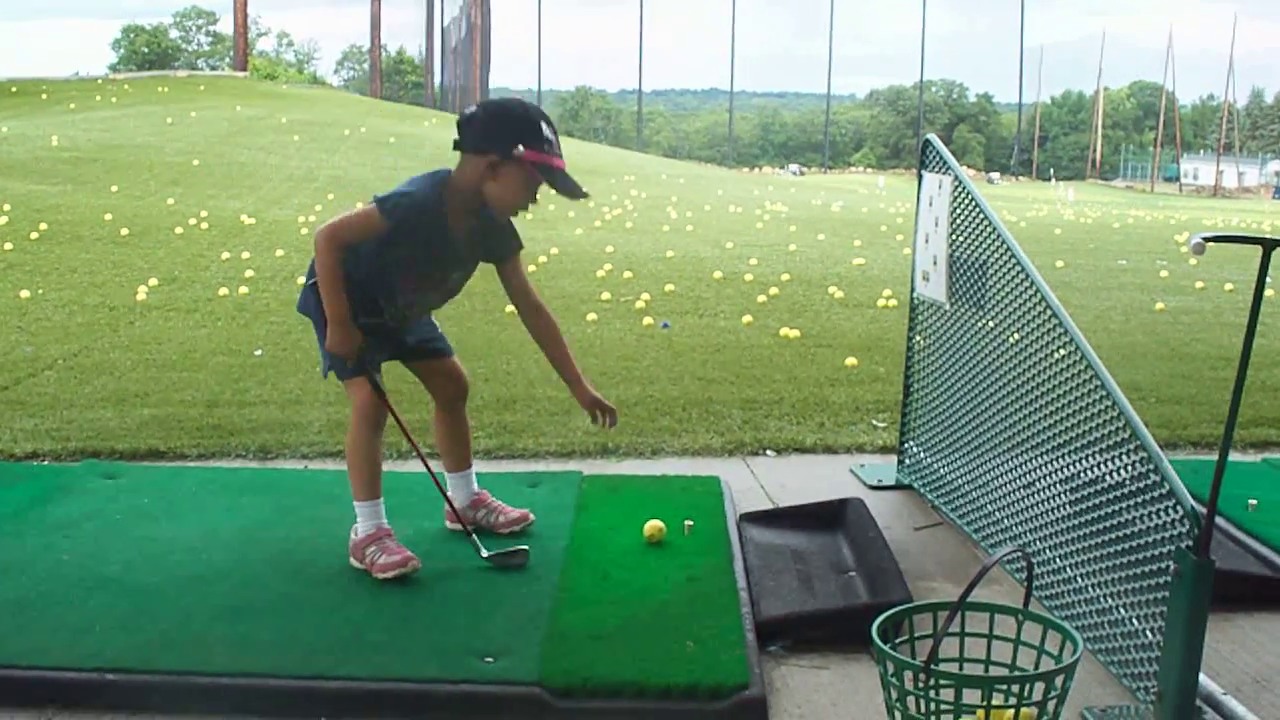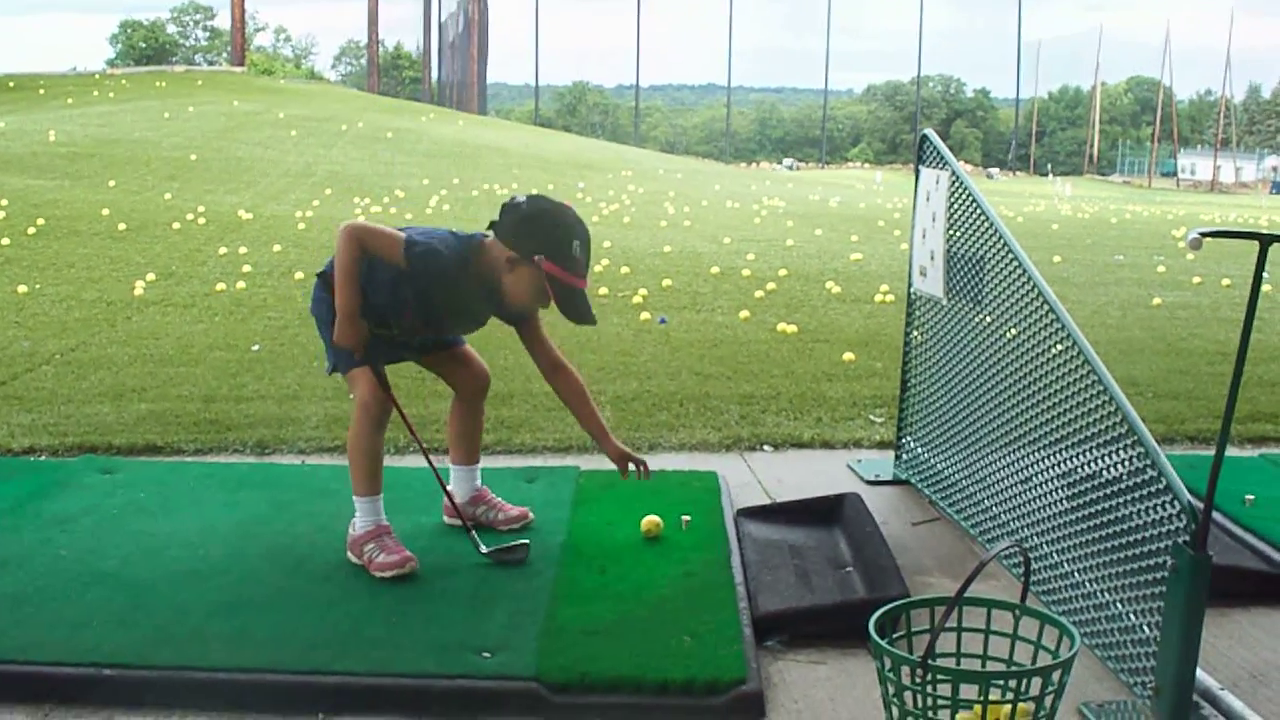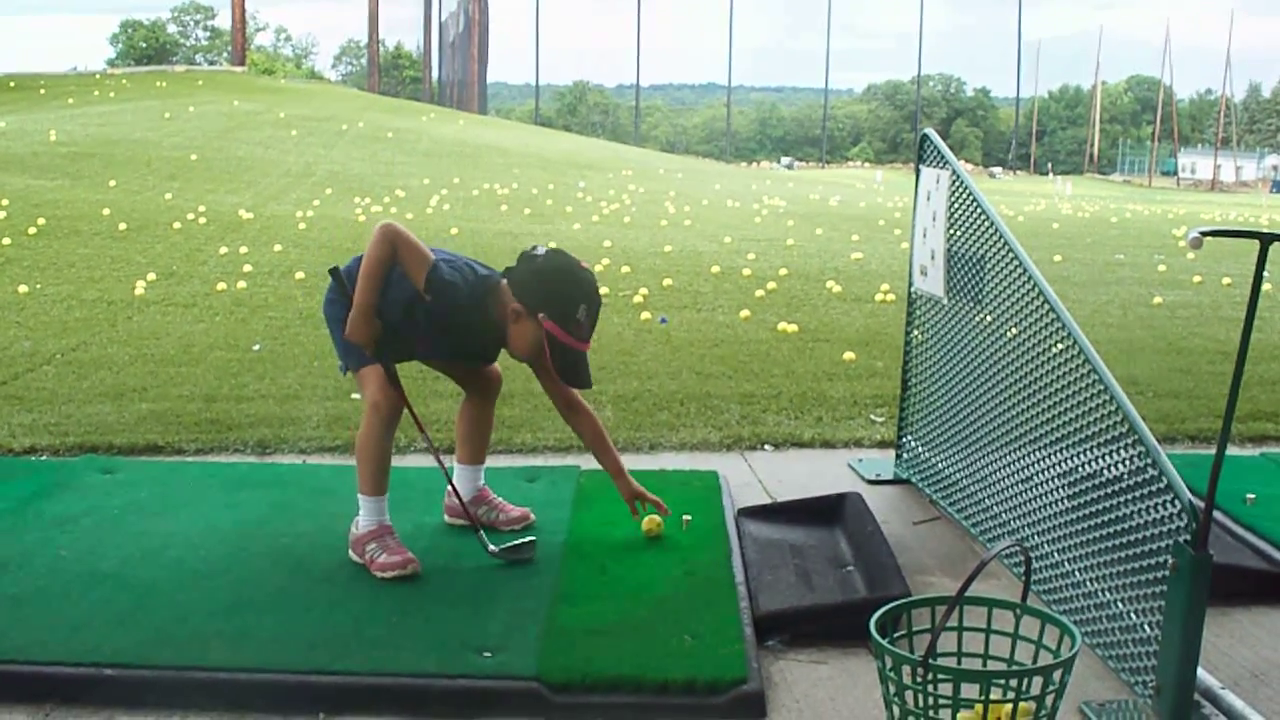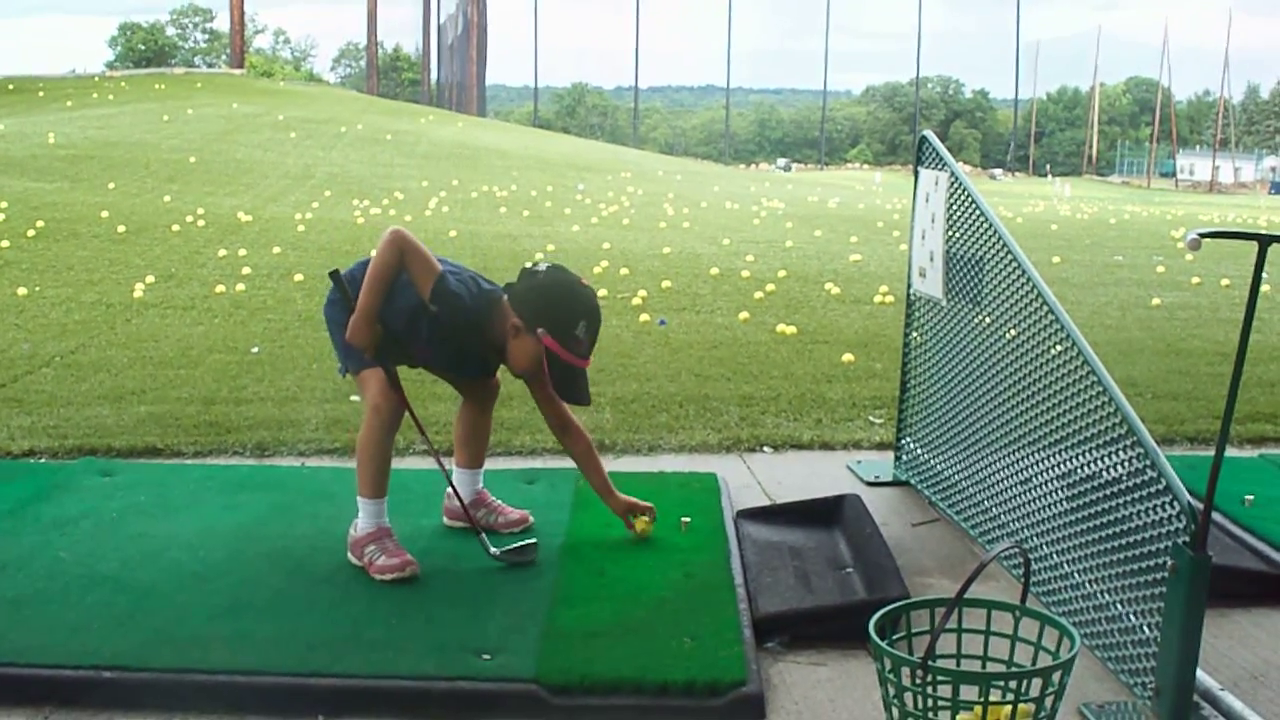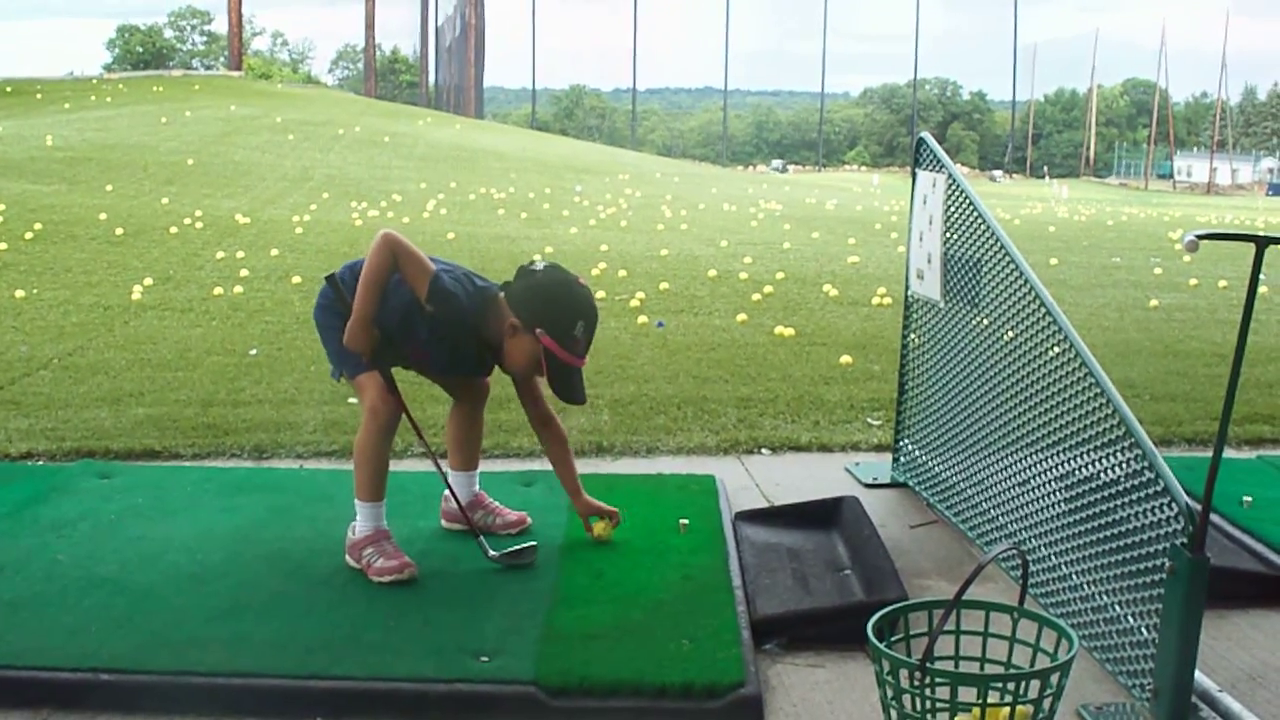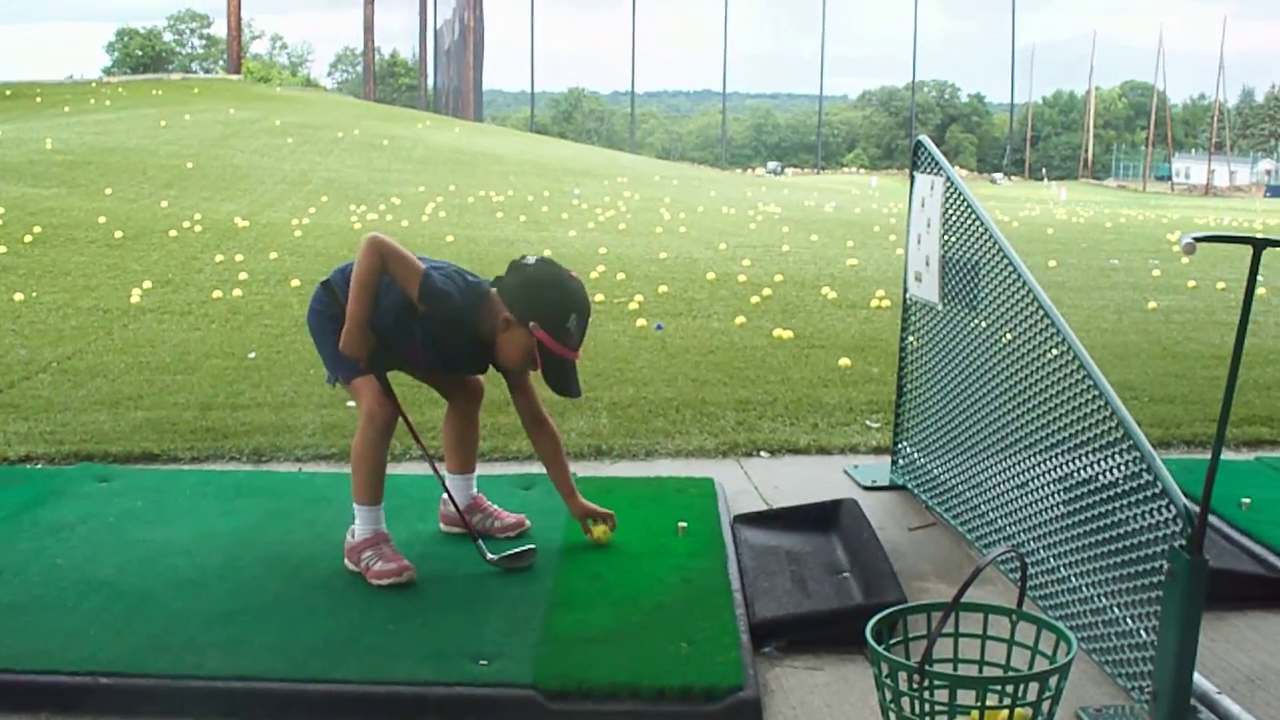
dt=0.2s
person 1, frame 1
left shoulder: (492, 229)
right shoulder: (417, 204)
left elbow: (531, 308)
right elbow: (328, 237)
left wrist: (579, 385)
right wrist: (338, 323)
left hip: (401, 308)
right hip: (346, 302)
left knee: (452, 382)
right knee: (368, 402)
left ankle: (465, 500)
right ankle: (368, 533)
person 1, frame 2
left shoulder: (508, 293)
right shoulder: (439, 257)
left elbow: (554, 367)
right elbow: (351, 231)
left wrist: (606, 441)
right wrist: (348, 317)
left hip: (406, 313)
right hip: (348, 299)
left knee: (474, 377)
right knee: (372, 396)
left ankle: (465, 493)
right ankle: (366, 529)
person 1, frame 3
left shoulder: (522, 323)
right shoulder: (455, 292)
left elbow: (571, 406)
right elbow: (386, 232)
left wrist: (622, 479)
right wrist: (362, 315)
left hip: (413, 312)
right hip: (358, 301)
left knee: (486, 380)
right knee: (384, 396)
left ankle: (467, 494)
right ankle: (368, 528)
person 1, frame 4
left shoulder: (516, 341)
right shoulder: (459, 305)
left elbow: (564, 426)
right elbow: (396, 238)
left wrist: (611, 496)
right wrist: (363, 318)
left hip: (410, 315)
right hip: (358, 304)
left knee: (483, 388)
right knee: (384, 400)
left ankle: (466, 497)
right ankle: (368, 530)
person 1, frame 5
left shoulder: (507, 341)
right shoulder: (456, 304)
left elbow: (545, 423)
right elbow: (387, 242)
left wrist: (578, 498)
right wrist: (361, 321)
left hip: (399, 317)
right hip: (347, 308)
left knee: (472, 389)
right knee: (382, 403)
left ankle: (463, 498)
right ankle: (366, 533)
person 1, frame 6
left shoulder: (501, 338)
right shoulder: (448, 301)
left elbow: (536, 421)
right elbow: (373, 244)
left wrist: (573, 499)
right wrist: (356, 327)
left hip: (396, 319)
right hip: (341, 312)
left knee: (467, 390)
right knee: (379, 407)
left ankle: (461, 502)
right ankle: (364, 536)
